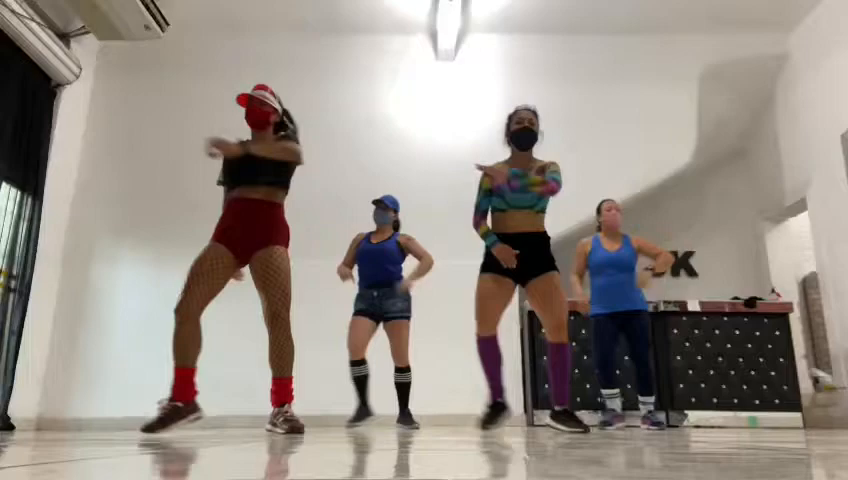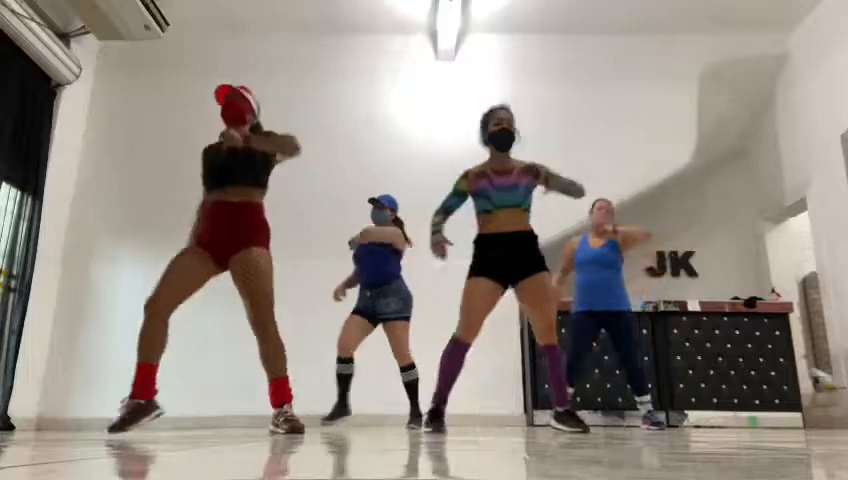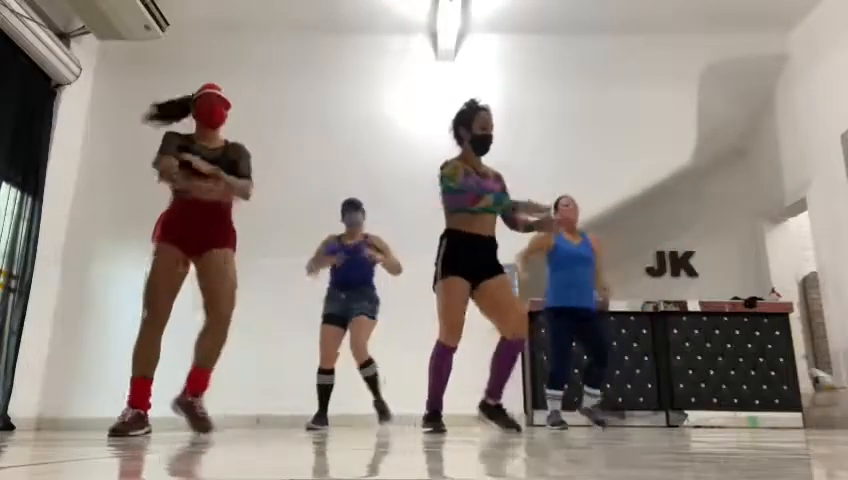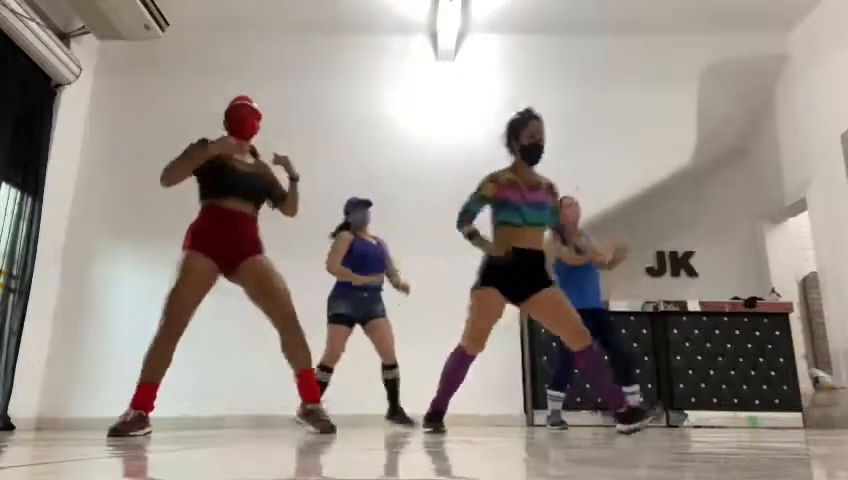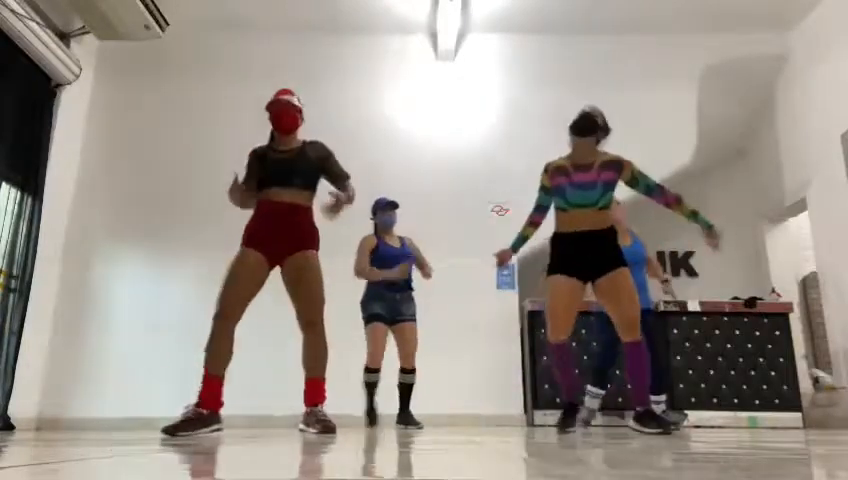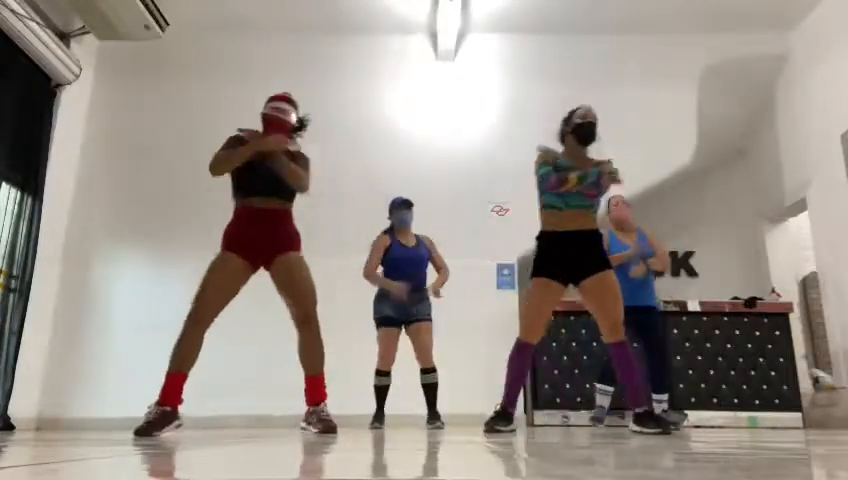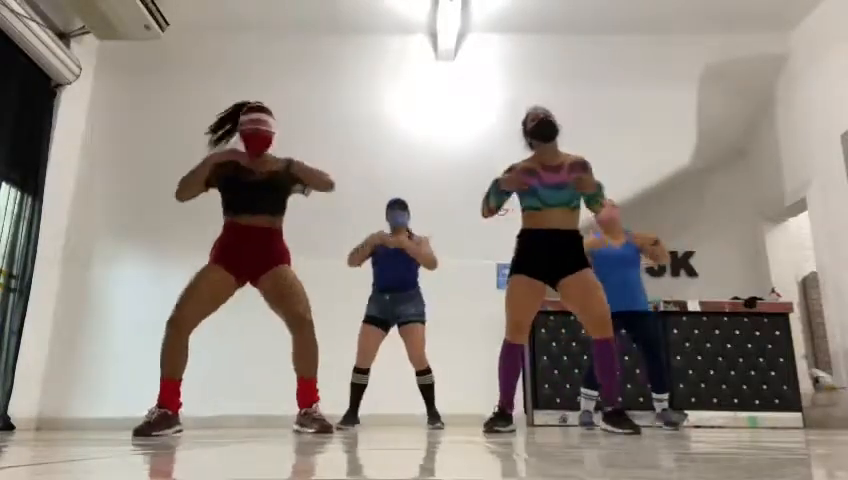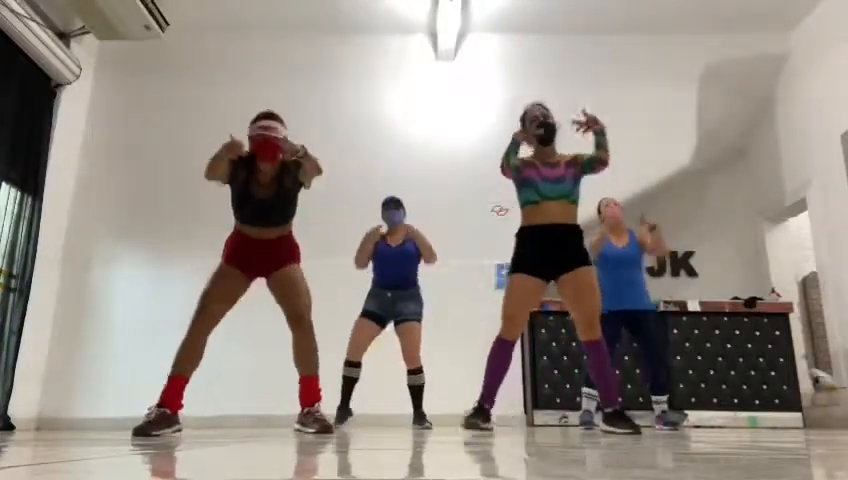
dt=0.4s
person 1, frame 1
left shoulder: (285, 143)
right shoulder: (233, 152)
left elbow: (295, 154)
left wrist: (238, 147)
left hip: (268, 231)
right hip: (228, 231)
left knee: (278, 318)
right knee: (186, 307)
left ankle: (282, 408)
right ankle: (183, 399)
person 1, frame 2
left shoulder: (259, 143)
right shoulder: (211, 151)
left elbow: (293, 146)
left wrist: (253, 139)
right wrist: (196, 234)
left hip: (247, 234)
right hip: (209, 235)
left knee: (263, 319)
right knee: (156, 305)
left ankle: (283, 408)
right ankle: (141, 399)
person 1, frame 3
left shoulder: (236, 152)
right shoulder: (175, 141)
left elbow: (246, 190)
right elbow: (165, 171)
left wrist: (210, 171)
right wrist: (193, 184)
left hip: (216, 235)
right hip: (177, 228)
left knee: (221, 313)
right knee: (154, 315)
left ankle: (192, 396)
right ankle: (137, 410)
person 1, frame 4
left shoulder: (263, 167)
right shoulder: (210, 150)
left elbow: (291, 209)
right elbow: (168, 178)
left wrist: (294, 178)
right wrist: (205, 151)
left hip: (247, 245)
right hip: (208, 238)
left knee: (286, 315)
right knee: (173, 321)
left ankle: (311, 404)
right ankle: (139, 410)
person 1, frame 5
left shoulder: (316, 151)
right shoulder: (257, 155)
left elbow: (347, 187)
left wrist: (341, 199)
right wrist: (237, 196)
left hip: (300, 235)
right hip: (259, 234)
left knee: (312, 320)
right knee: (224, 316)
left ankle: (314, 408)
right ankle: (207, 408)
person 1, frame 6
left shoulder: (296, 157)
right shoulder: (240, 143)
left elbow: (302, 184)
right elbow: (216, 167)
left wrist: (282, 147)
right wrist: (259, 145)
left hip: (282, 239)
right hip: (240, 237)
left knee: (307, 317)
right knee: (198, 316)
left ankle: (316, 407)
right ankle: (166, 406)
person 1, frame 7
left shoulder: (284, 171)
right shoulder: (226, 167)
left elbow: (327, 184)
right elbow: (182, 193)
left wrist: (287, 163)
right wrist: (214, 158)
left hip: (272, 255)
right hip: (229, 253)
left knee: (302, 320)
right knee: (178, 322)
left ankle: (308, 408)
right ankle: (167, 410)
person 1, frame 8
left shoulder: (293, 170)
right shoulder: (238, 165)
left elbow: (315, 171)
right elbow: (211, 174)
left wrist: (301, 152)
right wrist: (223, 153)
left hip: (281, 254)
right hip: (240, 253)
left knee: (301, 320)
right knee: (200, 324)
left ankle: (310, 409)
right ankle: (167, 409)
person 2, frame 1
left shoulder: (548, 168)
right shoulder: (492, 173)
left elbow: (551, 188)
right elbow: (478, 217)
left wrist: (512, 172)
right wrist: (493, 244)
left hip: (537, 250)
right hip: (501, 252)
left knee: (558, 326)
right knee: (485, 328)
left ankle: (560, 409)
right ankle: (497, 401)
person 2, frame 2
left shoulder: (530, 170)
right shoulder: (473, 177)
left elbow: (577, 191)
right elbow: (442, 213)
left wrist: (558, 183)
right wrist: (437, 234)
left hip: (526, 251)
right hip: (488, 253)
left knee: (548, 328)
right knee: (466, 331)
left ankle: (562, 409)
right ankle: (436, 409)
person 2, frame 3
left shoulder: (495, 177)
right shoulder: (452, 168)
left elbow: (512, 221)
right elbow: (468, 198)
left wrist: (541, 222)
right wrist: (524, 204)
left hip: (487, 258)
right hip: (456, 253)
left knee: (518, 325)
right knee: (451, 333)
left ankle: (492, 402)
right ankle: (433, 411)
person 2, frame 4
left shoulder: (548, 188)
right shoulder: (497, 182)
left elbow: (562, 231)
right elbow: (464, 220)
right wrist: (486, 244)
left hip: (535, 271)
right hip: (498, 270)
left knee: (578, 335)
right knee: (473, 341)
left ankle: (621, 410)
right ankle: (437, 410)
person 2, frame 5
left shoulder: (614, 165)
right shoulder: (553, 169)
left elbow: (657, 190)
right elbow: (538, 213)
left wrist: (700, 221)
right wrist: (513, 248)
left hip: (604, 248)
right hip: (565, 250)
left knee: (630, 327)
right knee: (557, 330)
left ankle: (643, 410)
right ankle: (571, 403)
person 2, frame 6
left shoulder: (602, 166)
right shoulder: (547, 159)
left elbow: (595, 192)
right elbow: (548, 182)
left wrist: (563, 160)
right wrist: (592, 174)
left hip: (590, 250)
right hip: (552, 250)
left knee: (615, 327)
right knee: (530, 333)
left ankle: (641, 410)
right ankle: (506, 410)
person 2, frame 7
left shoulder: (578, 165)
right shoulder: (519, 171)
left elbow: (601, 209)
right elbow: (486, 211)
left wrist: (593, 190)
right wrist: (499, 185)
left hip: (570, 250)
right hip: (531, 250)
left knee: (601, 323)
right knee: (516, 330)
left ankle: (612, 410)
right ankle: (504, 410)
person 2, frame 8
left shoulder: (573, 162)
right shoulder: (521, 165)
left elbow: (601, 162)
right elbow: (506, 169)
left wrist: (600, 131)
right wrist: (519, 138)
left hip: (570, 245)
right hip: (532, 246)
left knee: (590, 324)
right knee: (510, 328)
left ankle: (611, 410)
right ankle: (483, 407)
person 3, frame 1
left shoulder: (402, 239)
right shoulder: (361, 239)
left elbow: (428, 260)
right elbow: (344, 264)
left wrist: (410, 279)
right wrist: (344, 271)
left hip: (395, 298)
right hip: (366, 299)
left knee: (400, 356)
right knee: (355, 348)
left ankle: (404, 412)
right ankle: (363, 405)
person 3, frame 2
left shoulder: (394, 235)
right shoulder: (366, 243)
left elbow: (373, 232)
left wrist: (357, 240)
right wrist: (342, 286)
left hip: (392, 297)
right hip: (366, 300)
left knee: (402, 355)
right knee: (344, 346)
left ankle: (416, 410)
right ankle: (342, 403)
person 3, frame 3
left shoulder: (374, 241)
right shoulder: (331, 241)
left elbow: (396, 269)
right elbow: (311, 266)
left wrist: (378, 258)
right wrist: (319, 265)
left hip: (364, 300)
right hip: (336, 301)
left knee: (359, 348)
right knee: (326, 357)
left ankle: (379, 400)
right ankle: (322, 413)
person 3, frame 4
left shoulder: (381, 244)
right shoulder: (345, 237)
left elbow: (391, 273)
right elbow: (332, 266)
left wrist: (400, 284)
right wrist: (361, 279)
left hip: (373, 301)
right hip: (346, 300)
left knee: (389, 352)
right knee: (332, 354)
left ankle: (395, 409)
person 3, frame 5
left shoulder: (407, 243)
right shoulder: (369, 241)
left elbow: (427, 272)
right elbow: (360, 271)
left wrist: (424, 268)
right wrist: (390, 274)
left hip: (404, 301)
right hip: (377, 301)
left knee: (409, 358)
right knee: (375, 354)
left ankle: (404, 412)
right ankle: (370, 408)
person 3, frame 6
left shoulder: (425, 242)
right shoulder: (383, 240)
left elbow: (444, 270)
right elbow: (368, 271)
left wrist: (437, 285)
right wrist: (390, 285)
left hip: (418, 302)
right hip: (388, 303)
left knee: (425, 357)
right knee: (385, 359)
left ankle: (433, 412)
right ankle: (379, 412)
person 3, frame 7
left shoulder: (418, 241)
right shoulder: (376, 241)
left elbow: (432, 264)
right elbow: (353, 261)
left wrist: (406, 245)
right wrist: (367, 244)
left hip: (409, 302)
right hip: (379, 302)
left knee: (418, 358)
right knee: (362, 358)
left ankle: (432, 412)
right ankle: (352, 412)
person 3, frame 8
left shoulder: (415, 239)
right shoulder: (375, 241)
left elbow: (431, 258)
right elbow: (360, 263)
left wrist: (415, 233)
right wrist: (367, 239)
left hip: (408, 299)
right hip: (378, 298)
left knee: (412, 357)
right knee: (354, 351)
left ankle: (419, 413)
right ankle: (344, 407)
person 4, frame 1
left shoulder: (634, 242)
right shoulder: (587, 245)
left elbow: (667, 258)
right elbow: (576, 275)
left wrist: (651, 271)
right wrist: (579, 293)
left hip: (634, 310)
right hip: (603, 313)
left knee: (642, 359)
right knee: (603, 359)
left ankle: (648, 411)
right ankle: (614, 410)
person 4, frame 2
left shoulder: (619, 239)
right shoulder: (576, 244)
left elbow: (645, 235)
right elbow: (563, 271)
left wrist: (616, 230)
right wrist: (556, 285)
left hip: (617, 310)
right hip: (584, 311)
left knee: (630, 360)
right knee: (574, 356)
left ankle: (647, 412)
person 4, frame 3
left shoulder: (591, 240)
right shoulder: (549, 237)
right elbow: (524, 254)
left wrist: (603, 290)
right wrist: (521, 269)
left hip: (587, 308)
right hip: (559, 308)
left knee: (601, 354)
right knee: (561, 358)
left ankle: (590, 404)
right ankle: (554, 410)
person 4, frame 4
left shoulder: (586, 237)
right shoulder: (556, 240)
left elbow: (606, 265)
right elbow: (571, 258)
left wrist: (617, 257)
right wrist: (596, 254)
left hip: (595, 308)
left knee: (620, 353)
right knee: (568, 360)
left ankle: (634, 403)
right ankle: (554, 410)
person 4, frame 5
left shoulder: (637, 238)
left elbow: (650, 262)
left wrist: (665, 281)
left hip: (643, 308)
left knee: (658, 357)
right knee: (606, 356)
left ankle: (660, 409)
right ankle: (590, 405)
person 4, frame 6
left shoulder: (646, 236)
right shoulder: (605, 237)
left elbow: (664, 263)
left wrist: (645, 264)
right wrist: (622, 258)
left hip: (646, 306)
left knee: (659, 356)
left ankle: (662, 409)
right ankle: (601, 406)
person 4, frame 7
left shoulder: (635, 238)
right shoulder: (593, 240)
left elbow: (663, 259)
left wrist: (656, 243)
right wrist: (588, 247)
left hip: (638, 309)
left knee: (656, 357)
left ankle: (662, 409)
right ankle: (586, 410)
person 4, frame 8
left shoulder: (637, 237)
right shoulder: (599, 239)
left elbow: (660, 250)
right elbow: (591, 251)
left wrist: (651, 227)
right wrist: (607, 228)
left hip: (640, 308)
right hip: (608, 310)
left knee: (656, 358)
left ankle: (661, 412)
right ankle: (587, 411)
